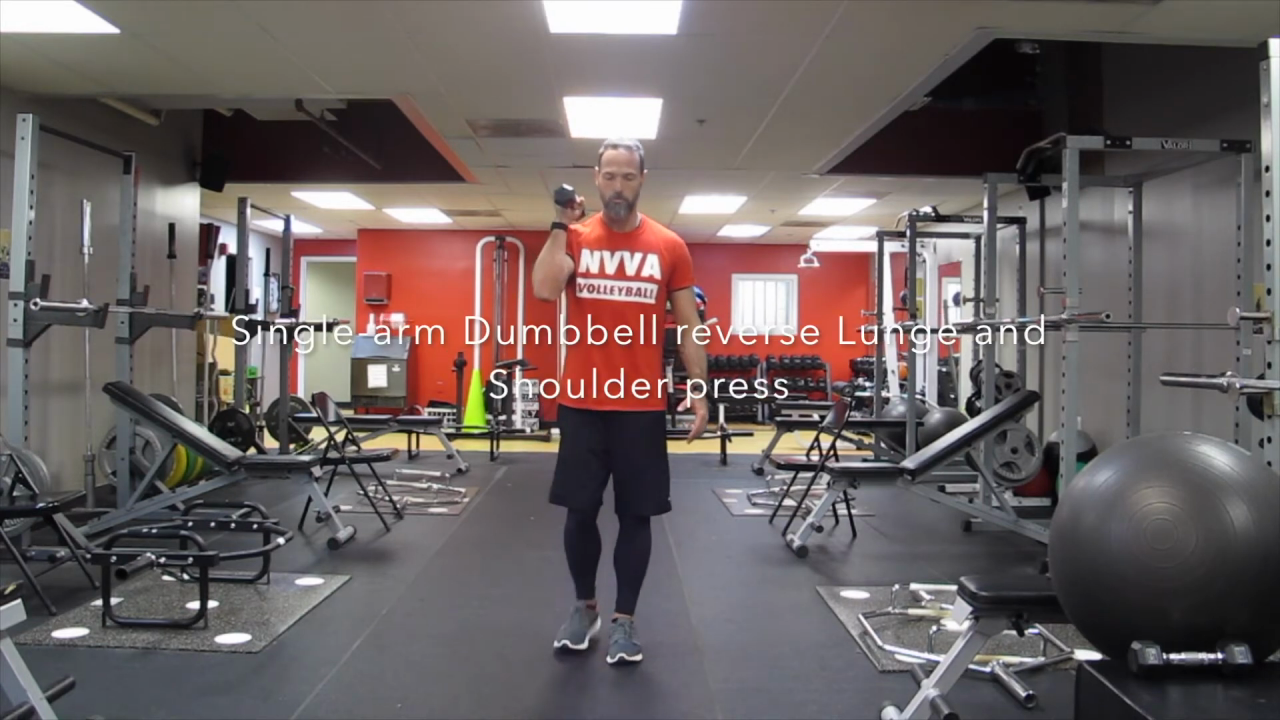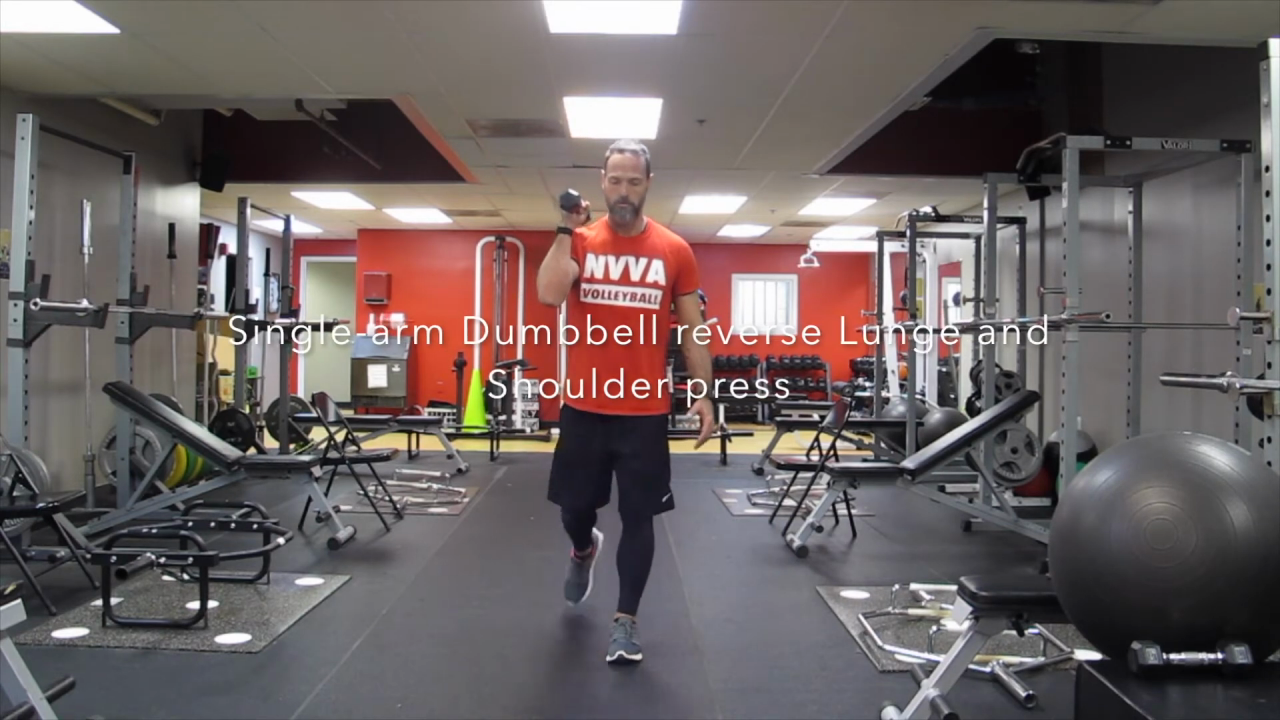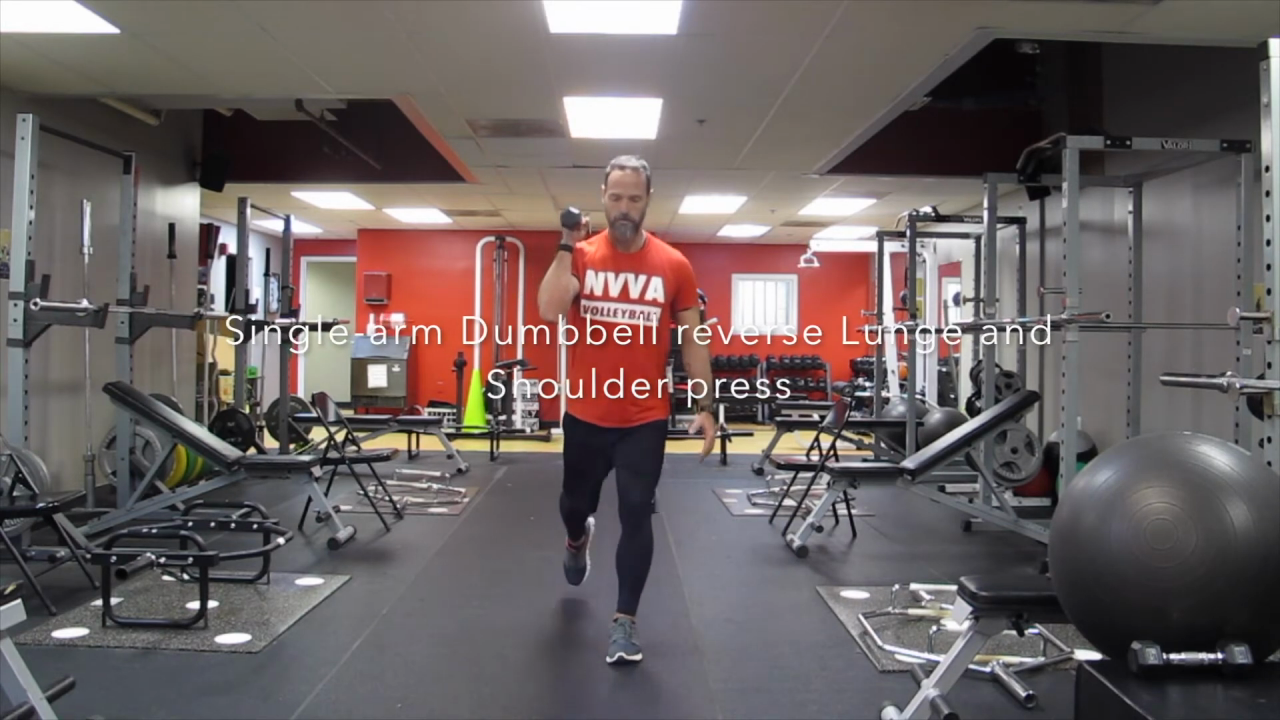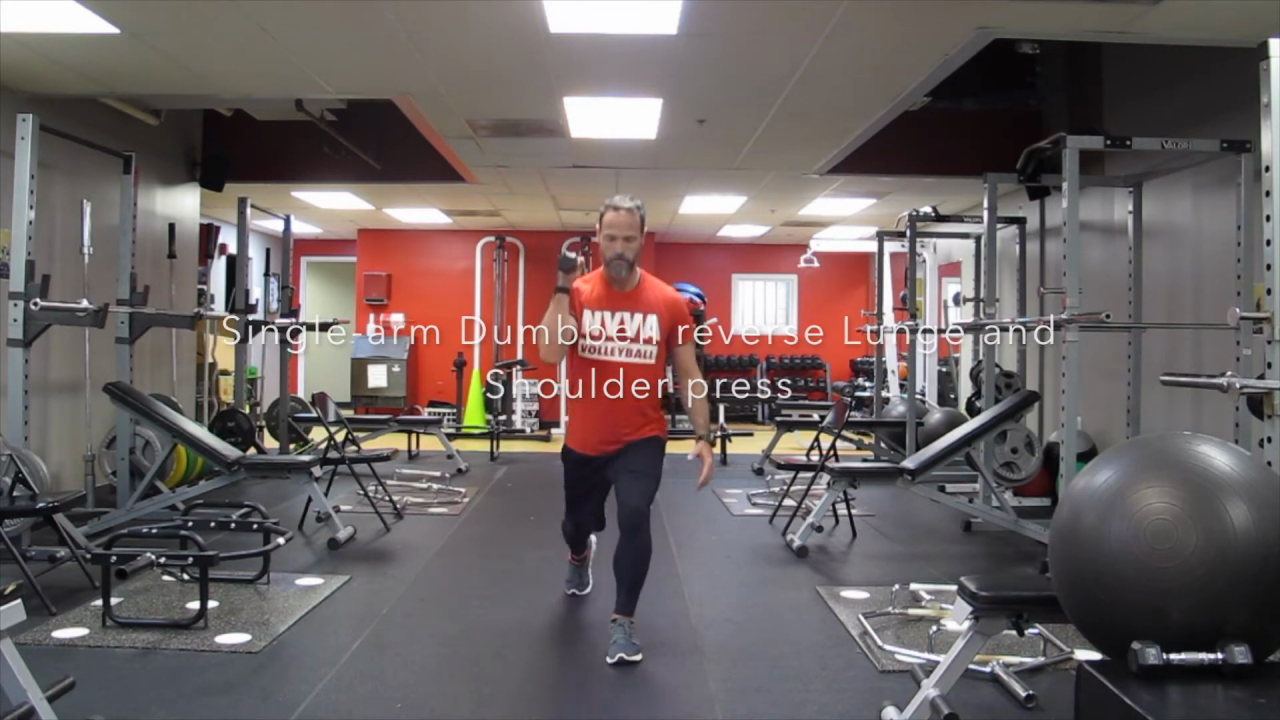
dt=0.2s
person 1, frame 1
left shoulder: (668, 246)
right shoulder: (574, 237)
left elbow: (687, 323)
right elbow: (544, 290)
left wrist: (699, 388)
right wrist: (562, 226)
left hip: (642, 404)
right hip: (581, 400)
left knee: (636, 515)
right knee: (579, 508)
left ankle: (624, 619)
right ankle: (583, 606)
person 1, frame 2
left shoulder: (675, 250)
right shoulder: (579, 241)
left elbow: (693, 328)
right elbow: (548, 295)
left wrist: (704, 393)
right wrist: (567, 230)
left hip: (645, 408)
right hip: (585, 403)
left knee: (637, 515)
right knee: (575, 504)
left ankle: (624, 620)
right ankle: (583, 551)
person 1, frame 3
left shoulder: (674, 265)
right shoulder: (580, 255)
left elbow: (693, 342)
right elbow: (549, 312)
left wrist: (705, 406)
right wrist: (567, 247)
left hip: (644, 415)
right hip: (586, 410)
left knee: (635, 512)
right knee: (576, 502)
left ankle: (625, 622)
right ankle: (578, 541)
person 1, frame 4
left shoulder: (668, 301)
right shoulder: (577, 293)
left elbow: (689, 374)
right elbow: (549, 352)
left wrist: (703, 436)
right wrist: (563, 288)
left hip: (641, 438)
right hip: (585, 441)
left knee: (634, 516)
right knee: (578, 524)
left ankle: (623, 621)
right ankle: (581, 555)
